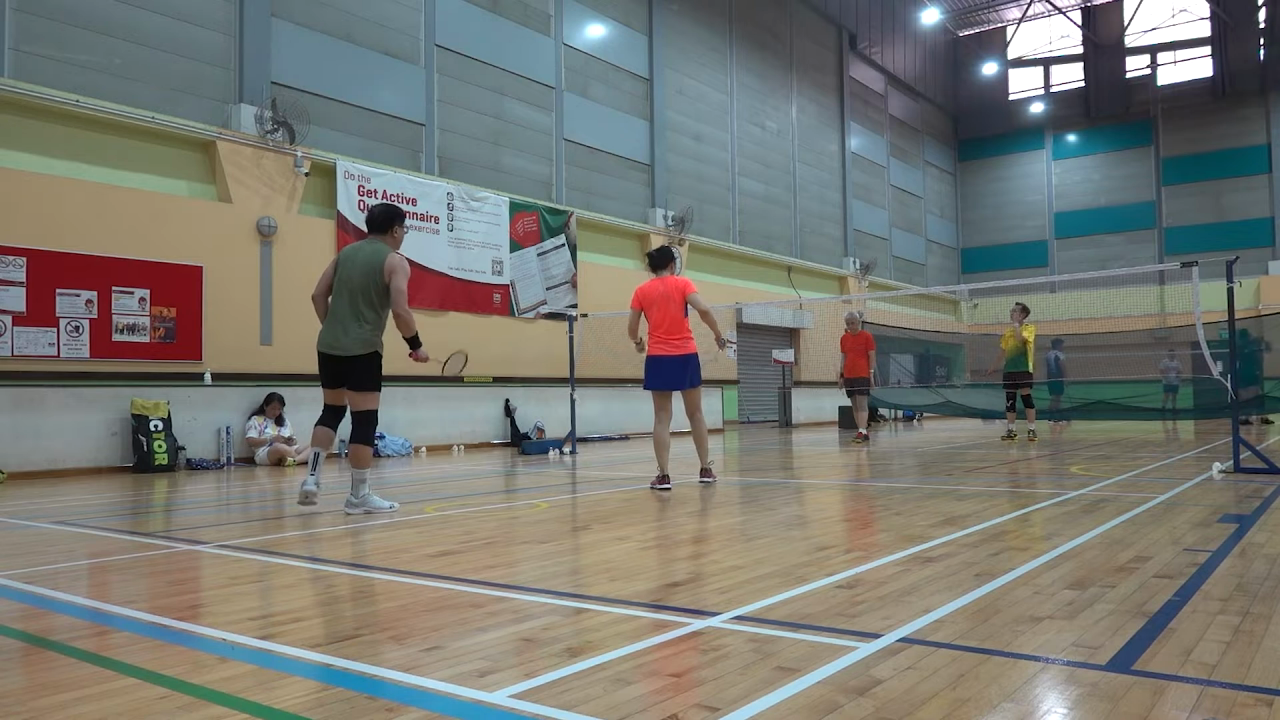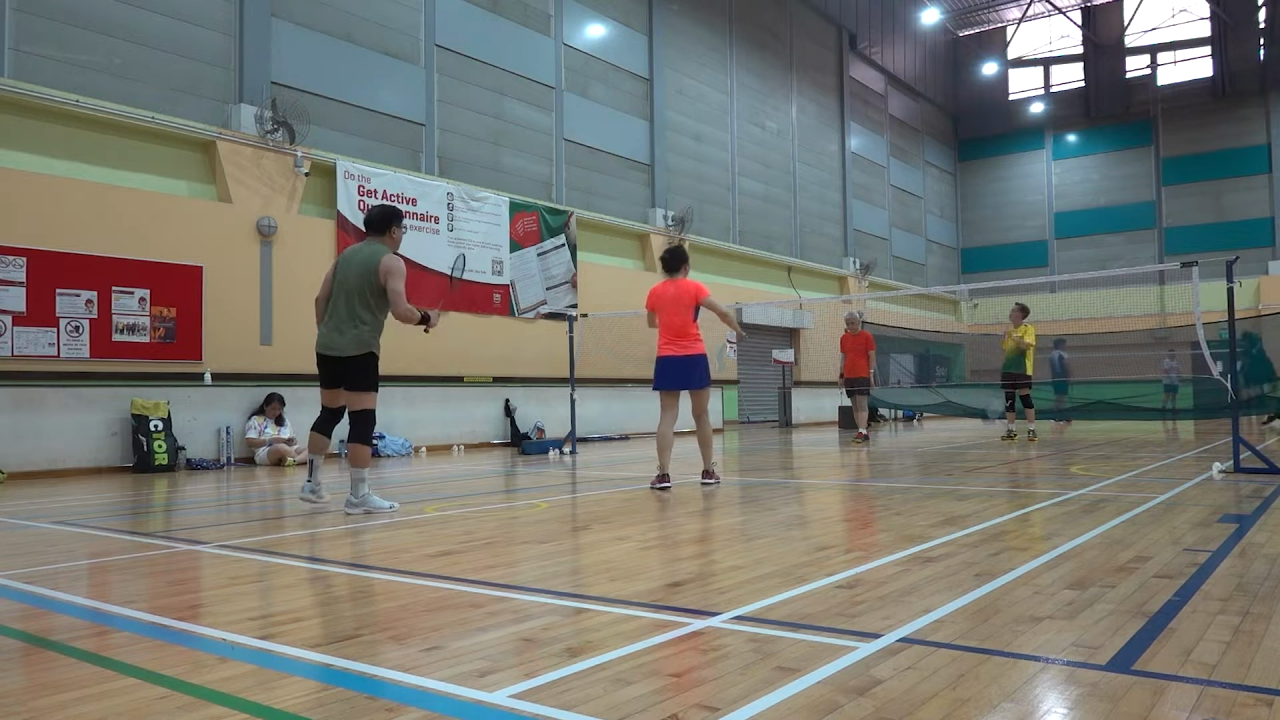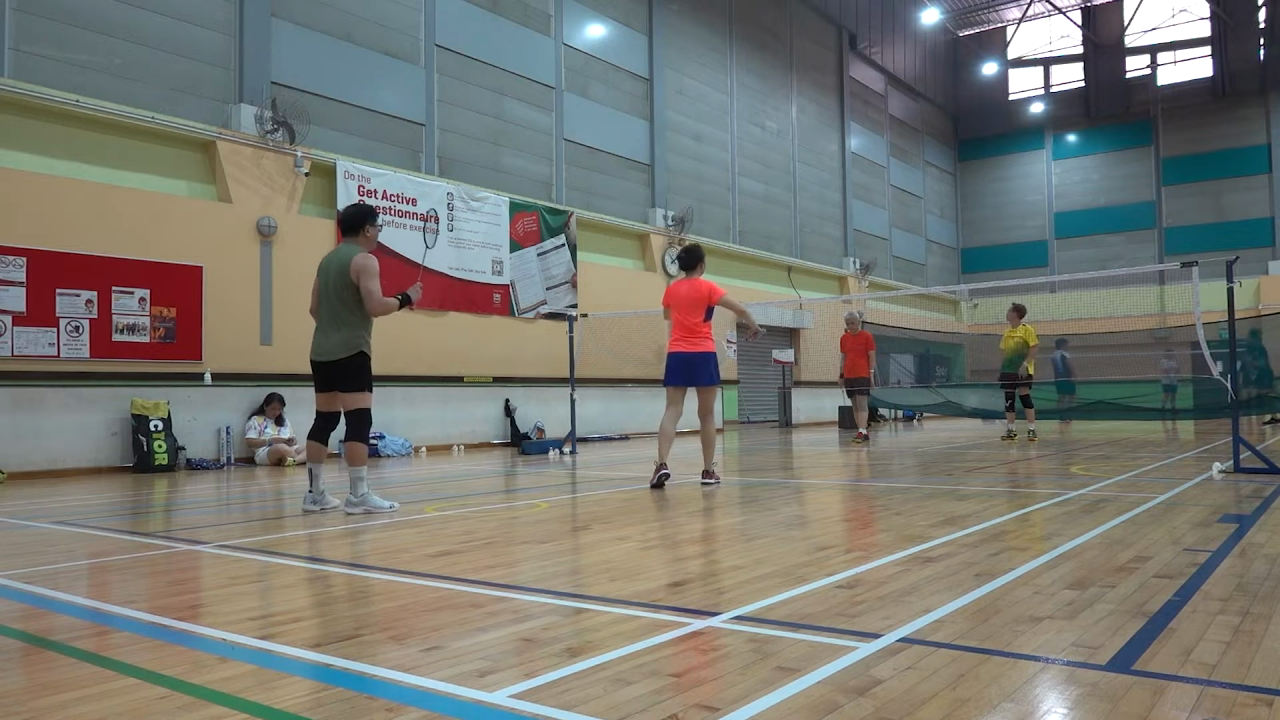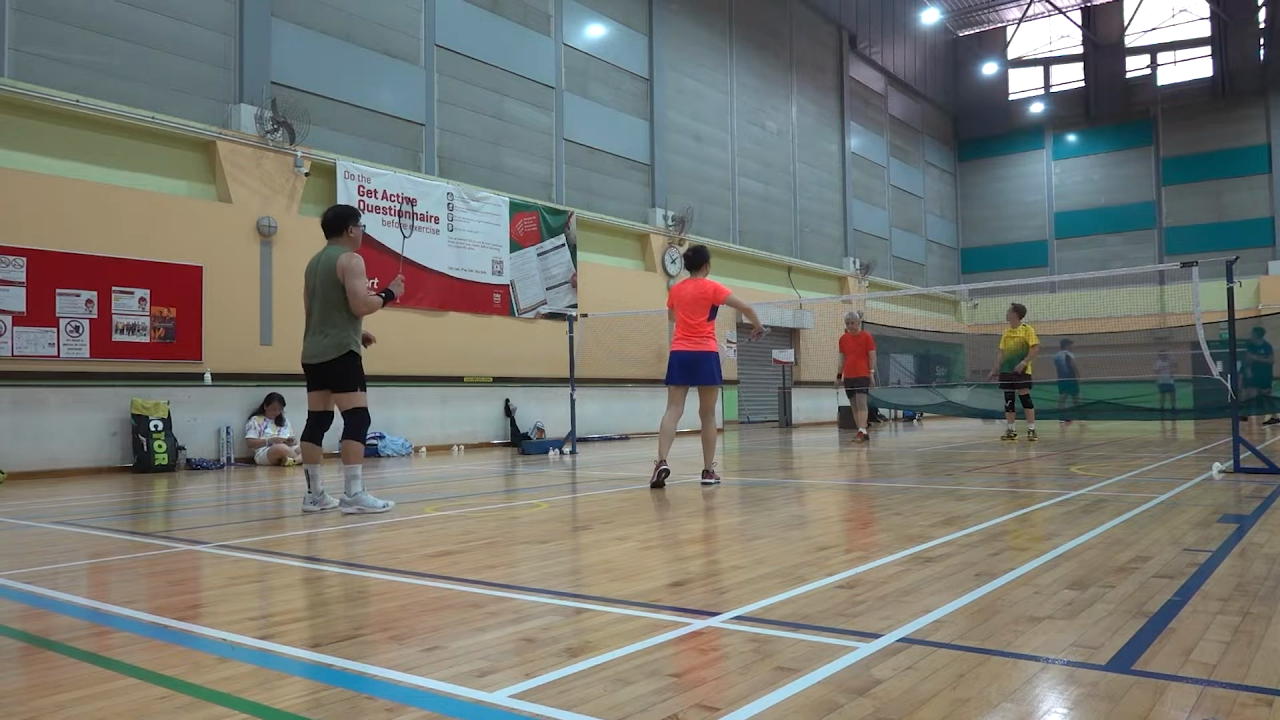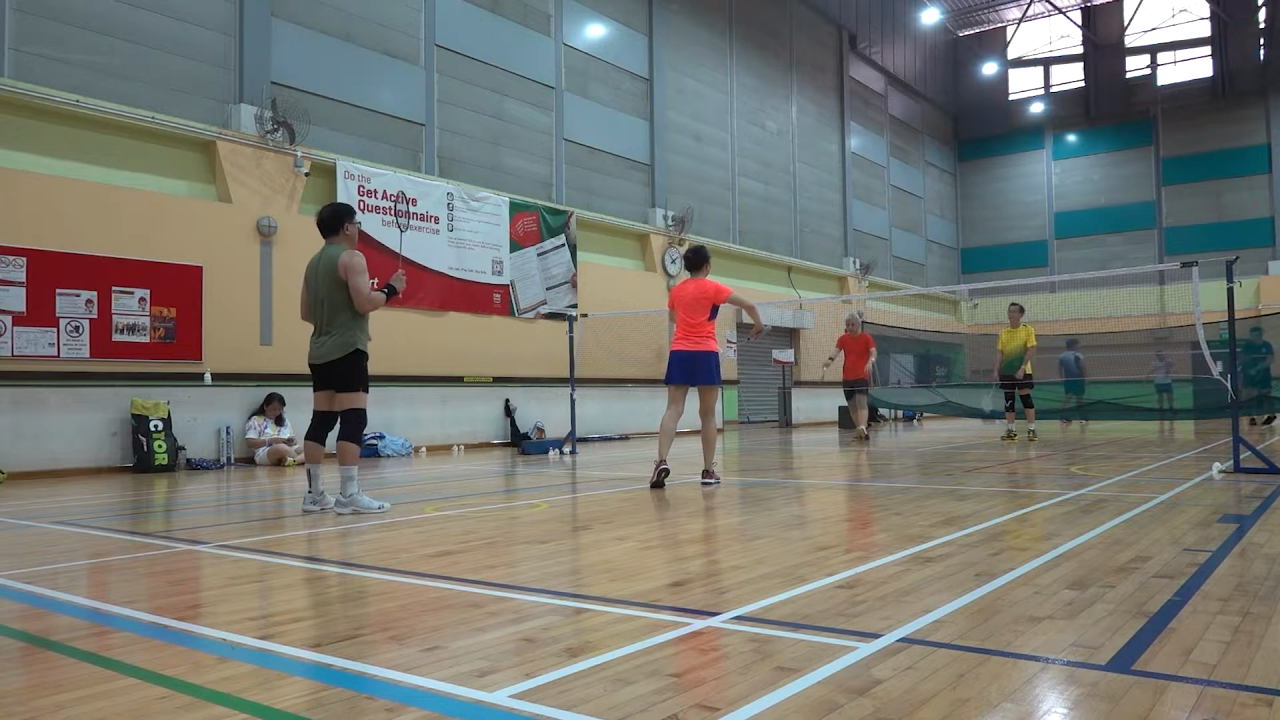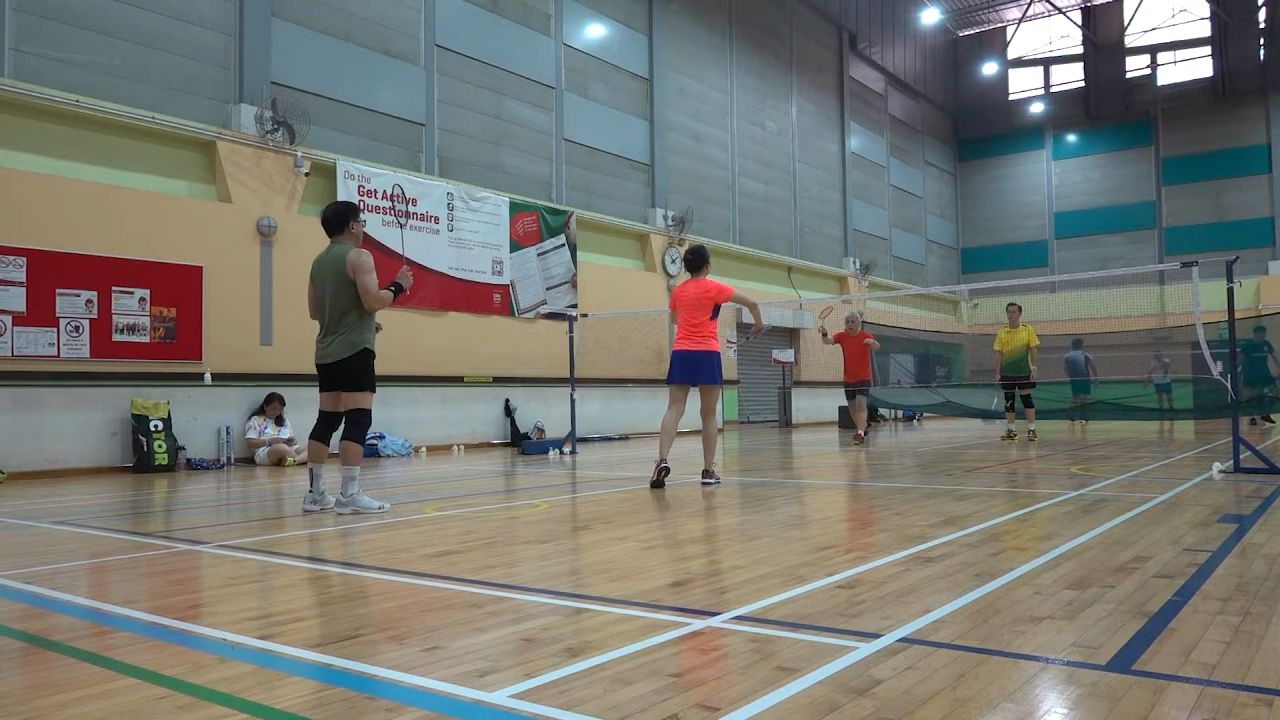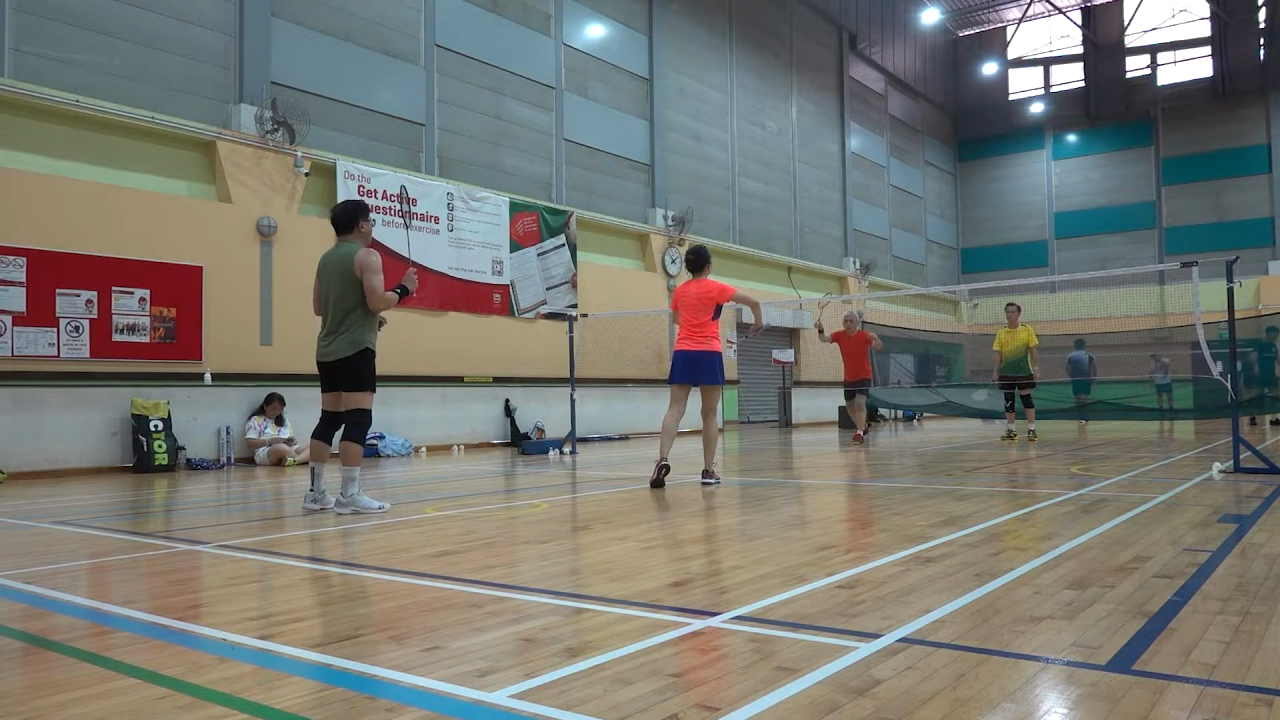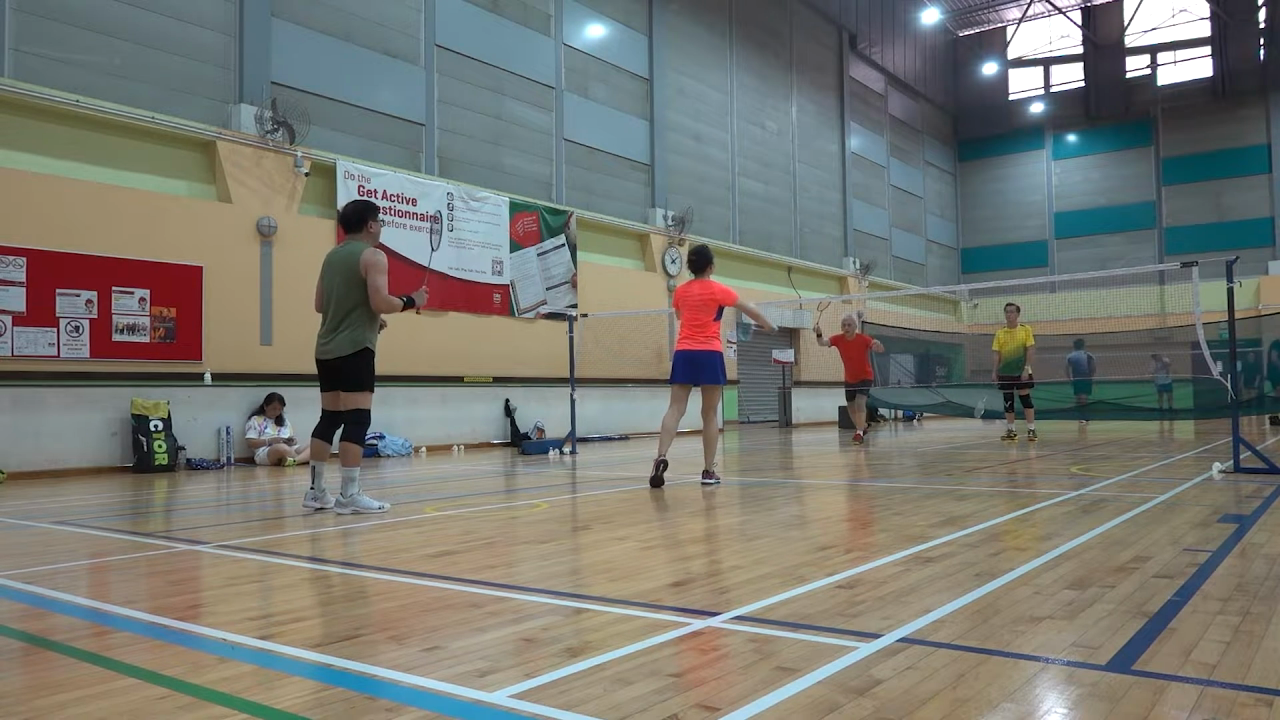
dt=0.3s
person 1, frame 1
left shoulder: (346, 253)
right shoulder: (395, 262)
left elbow: (318, 295)
right elbow: (400, 311)
right wrist: (415, 346)
left hip: (329, 346)
right hip: (363, 350)
left knee: (331, 412)
right knee: (365, 421)
left ankle: (312, 477)
right ankle: (359, 496)
person 1, frame 2
left shoulder: (346, 255)
right shoulder: (391, 262)
left elbow: (321, 299)
right elbow: (401, 311)
right wrist: (426, 318)
left hip: (327, 347)
right hip: (359, 351)
left knee: (329, 413)
right knee: (362, 421)
left ankle: (311, 484)
right ankle: (359, 496)
person 1, frame 3
left shoulder: (327, 259)
right shoulder: (365, 260)
right elbow: (375, 307)
right wrist: (407, 298)
left hip: (321, 352)
right hip: (350, 352)
left knee: (324, 420)
right knee: (359, 421)
left ankle: (315, 493)
right ankle: (359, 495)
person 1, frame 4
left shoulder: (314, 262)
right shoulder: (350, 260)
right elbow: (360, 306)
right wrist: (389, 293)
left hip: (313, 353)
right hip: (341, 353)
left knee: (317, 421)
right knee: (357, 419)
left ankle: (314, 494)
right ankle: (353, 494)
person 1, frame 5
left shoulder: (313, 263)
right shoulder: (351, 258)
left elbow: (306, 313)
right elbow: (365, 303)
right wrist: (391, 288)
left hip: (320, 353)
right hip: (347, 351)
left knee: (322, 420)
right knee: (353, 421)
left ankle: (314, 493)
right ankle: (349, 494)
person 1, frame 6
left shoulder: (318, 262)
right shoulder: (358, 256)
right elbow: (373, 301)
right wrist: (398, 286)
left hip: (326, 352)
right hip: (354, 351)
left knee: (326, 420)
right knee: (358, 420)
left ankle: (315, 493)
right ankle: (350, 495)
person 1, frame 7
left shoulder: (326, 259)
right shoulder: (366, 256)
right elbow: (378, 301)
right wrist: (404, 289)
left hip: (327, 351)
right hip: (355, 350)
left knee: (329, 419)
right knee: (357, 420)
left ankle: (315, 492)
right ankle: (350, 495)
person 1, frame 8
left shoulder: (331, 257)
right shoulder: (373, 256)
right elbow: (380, 302)
right wrist: (411, 301)
left hip: (327, 350)
right hip: (354, 349)
left knee: (329, 418)
right knee: (356, 420)
left ankle: (316, 490)
right ankle: (349, 495)
person 2, frame 1
left shoulder: (641, 291)
right shoulder: (682, 283)
left elbow: (632, 327)
right elbow: (704, 310)
left wrist: (638, 342)
right wrist: (718, 335)
left hip: (657, 358)
right hip: (685, 355)
left knee: (662, 418)
right knee: (695, 414)
left ankle: (663, 475)
right ankle: (706, 469)
person 2, frame 2
left shoulder: (655, 292)
right shoulder: (694, 288)
right elbow: (722, 312)
right wrist: (738, 331)
left hip: (666, 359)
right hip: (693, 357)
left knee: (667, 417)
right knee: (701, 416)
left ankle: (663, 473)
right ankle: (708, 471)
person 2, frame 3
left shoulder: (671, 289)
right shoulder: (707, 287)
right elbow: (739, 309)
right wrist: (754, 327)
left hip: (676, 355)
right hip: (703, 355)
left knee: (672, 412)
right knee: (706, 415)
left ankle: (662, 464)
right ankle: (708, 471)
person 2, frame 4
left shoulder: (676, 289)
right shoulder: (712, 288)
right elbow: (745, 308)
right wrist: (758, 326)
left hip: (679, 354)
right hip: (705, 355)
left knee: (673, 410)
right knee: (708, 415)
left ankle: (662, 462)
right ankle: (708, 471)
person 2, frame 5
left shoulder: (676, 290)
right shoulder: (712, 288)
right elbow: (748, 305)
right wrist: (758, 325)
left hip: (679, 353)
right hip: (705, 355)
left knee: (673, 410)
right knee: (708, 414)
left ankle: (662, 461)
right ankle: (708, 471)
person 2, frame 6
left shoulder: (678, 290)
right shoulder: (714, 288)
right elbow: (751, 303)
right wrist: (758, 324)
left hip: (681, 354)
right hip: (706, 354)
left knee: (674, 410)
right knee: (708, 414)
left ankle: (662, 461)
right ankle: (708, 471)
person 2, frame 7
left shoulder: (679, 291)
right shoulder: (716, 288)
right elbow: (753, 302)
right wrist: (758, 323)
left hip: (682, 354)
right hip: (708, 355)
left knee: (675, 410)
right knee: (709, 414)
left ankle: (663, 460)
right ankle: (708, 471)
person 2, frame 8
left shoulder: (680, 291)
right shoulder: (718, 290)
right elbow: (751, 311)
right wrist: (769, 325)
left hip: (683, 354)
right hip: (709, 355)
left knee: (675, 409)
right knee: (709, 415)
left ankle: (661, 456)
right ankle: (708, 471)
